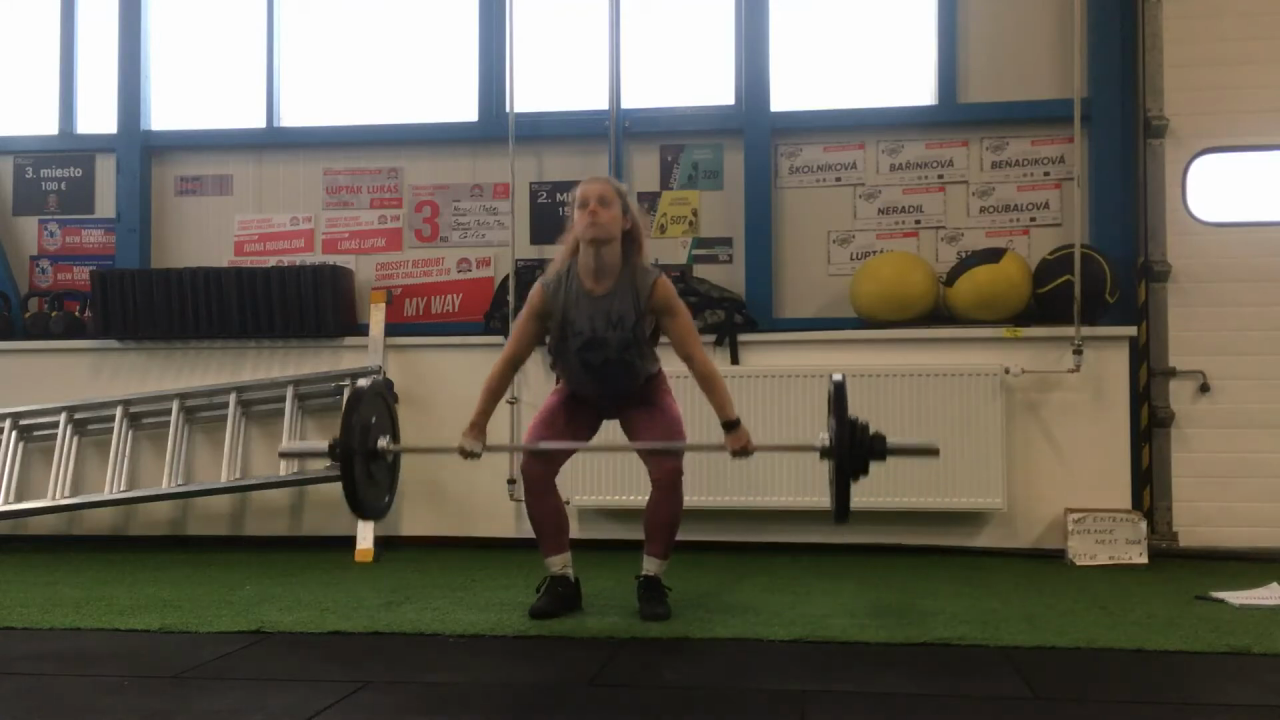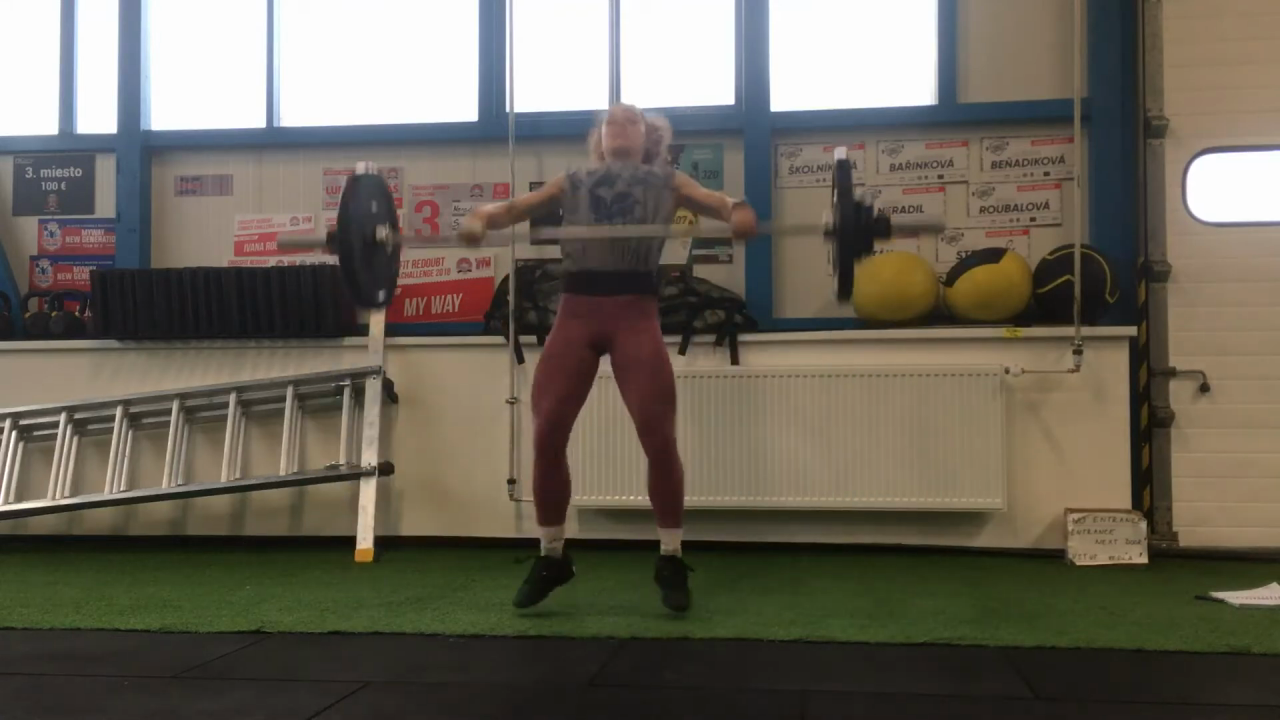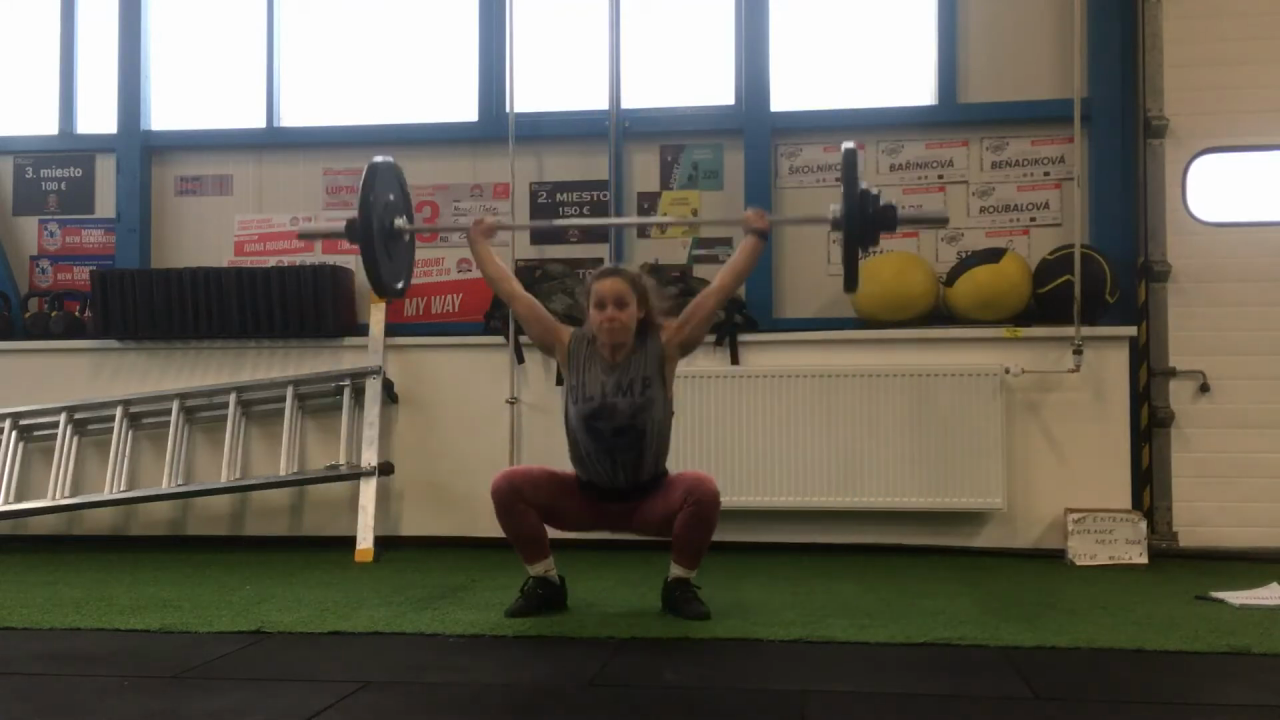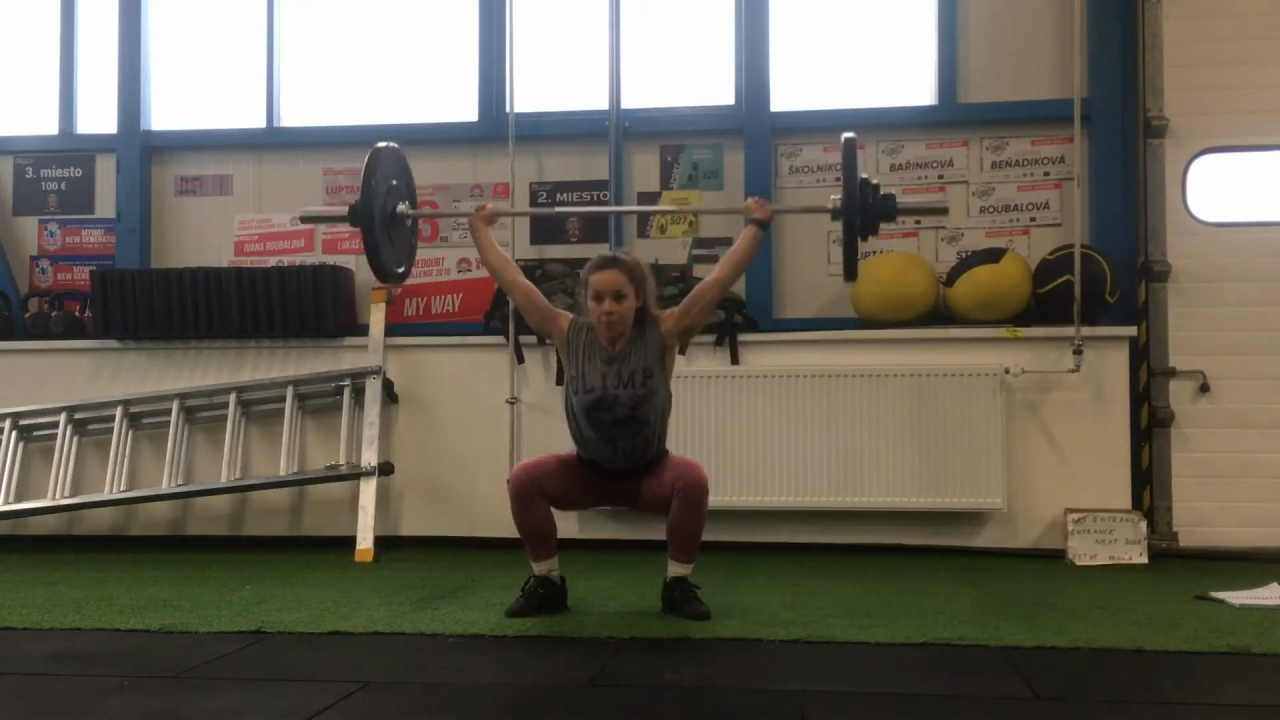
dt=0.4s
person 1, frame 1
left shoulder: (651, 285)
right shoulder: (551, 288)
left elbow: (697, 358)
right elbow: (510, 358)
left wrist: (732, 425)
right wrist: (476, 426)
left hip: (641, 391)
right hip: (578, 392)
left knee: (669, 469)
right knee: (534, 464)
left ankle: (651, 580)
right ankle: (560, 579)
person 1, frame 2
left shoulder: (665, 179)
right shoulder: (575, 182)
left elbow: (717, 203)
right elbow: (514, 208)
left wrist: (738, 212)
right wrist: (480, 219)
left hip: (634, 313)
right hip: (576, 312)
left knee: (659, 439)
right knee: (547, 437)
left ankle: (671, 560)
right ankle: (551, 557)
person 1, frame 3
left shoulder: (664, 349)
right shoulder: (570, 348)
left elbow: (720, 290)
right elbow: (512, 293)
left wrist: (756, 235)
right wrist: (478, 241)
left hip: (649, 496)
right hip: (587, 496)
left knee: (703, 492)
right knee: (506, 487)
left ankle: (679, 584)
right ankle: (545, 583)
person 1, frame 4
left shoulder: (663, 336)
right shoulder: (568, 337)
left elbow: (718, 282)
right elbow: (512, 281)
left wrist: (756, 226)
right wrist: (480, 228)
left hip: (649, 475)
right hip: (588, 474)
left knee: (691, 479)
right knee: (524, 479)
left ankle: (678, 584)
right ankle: (547, 581)
